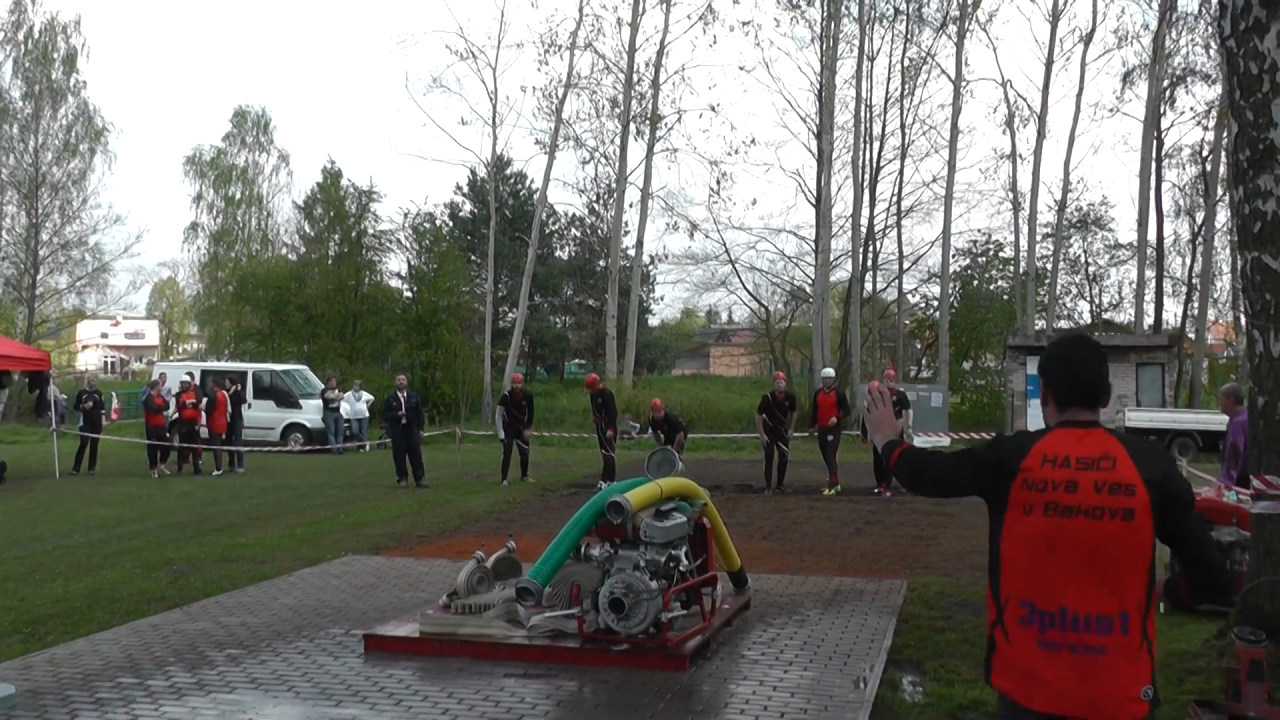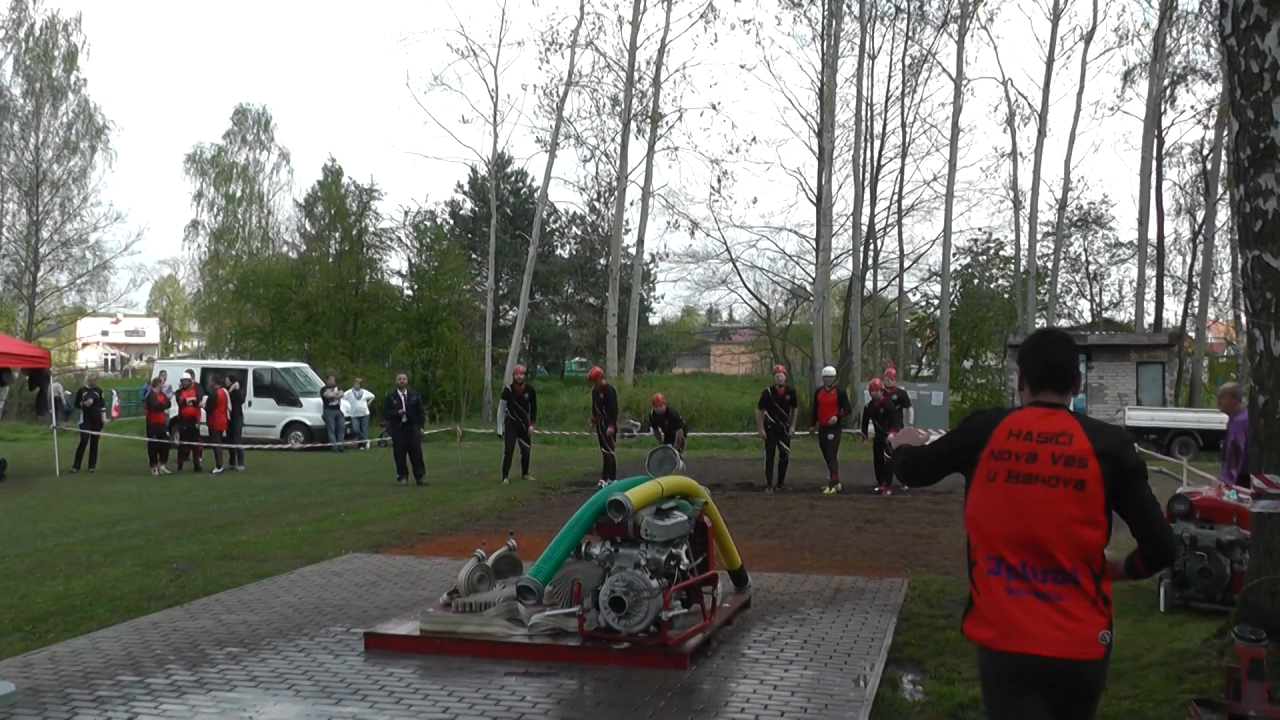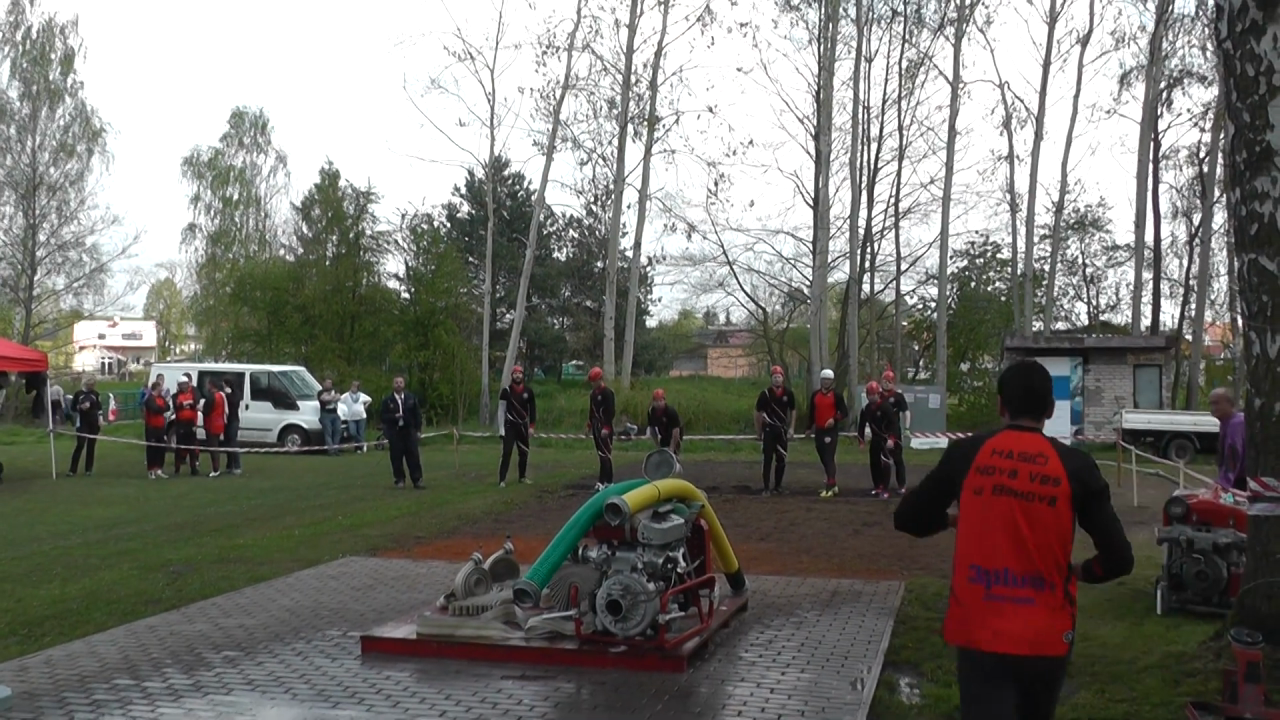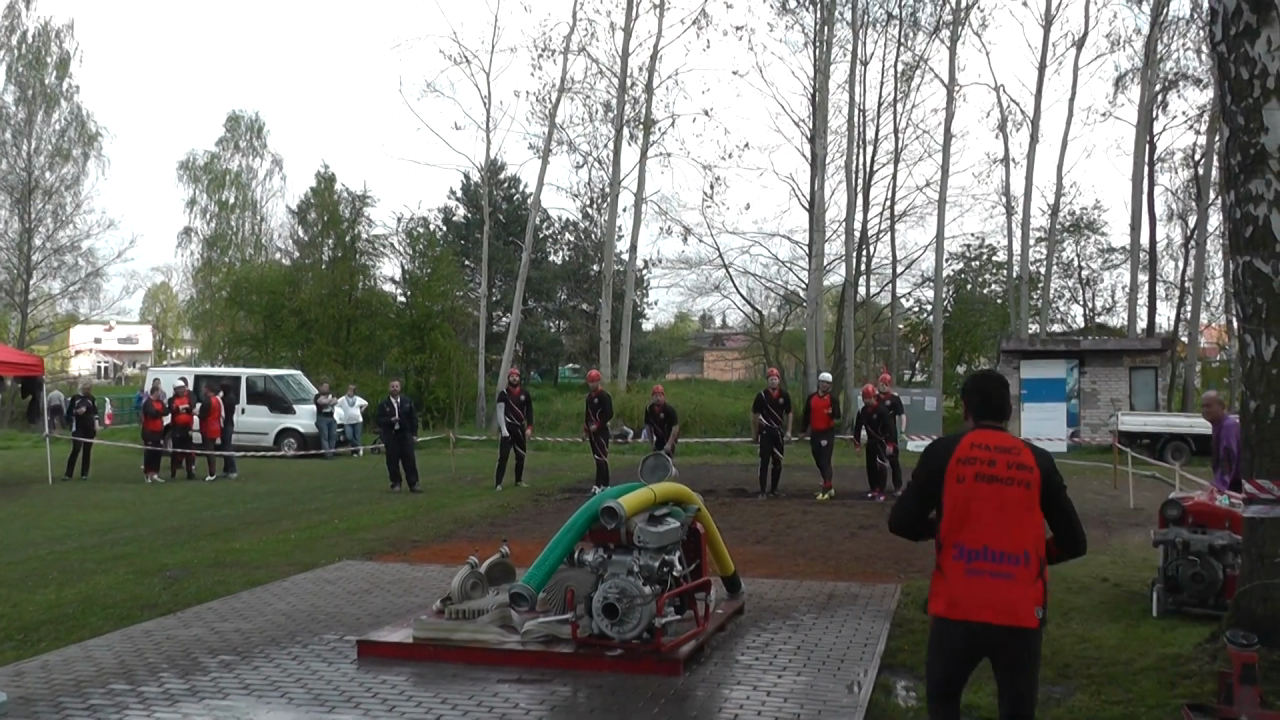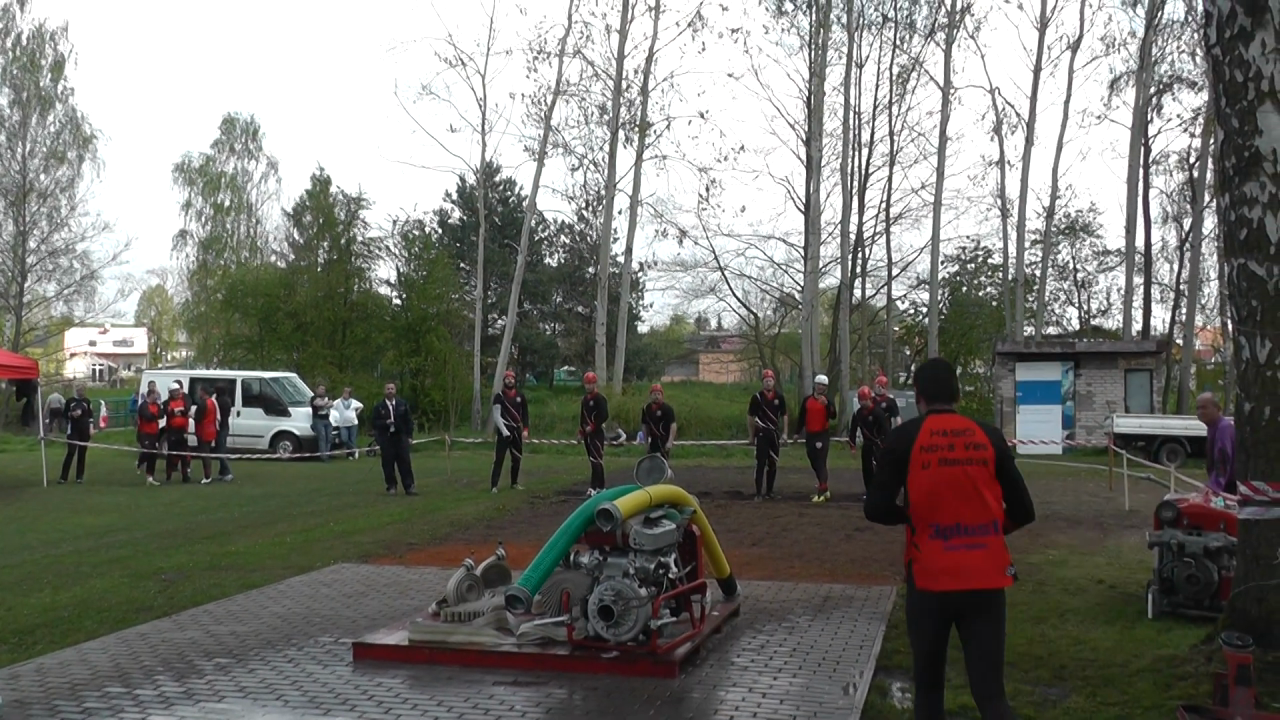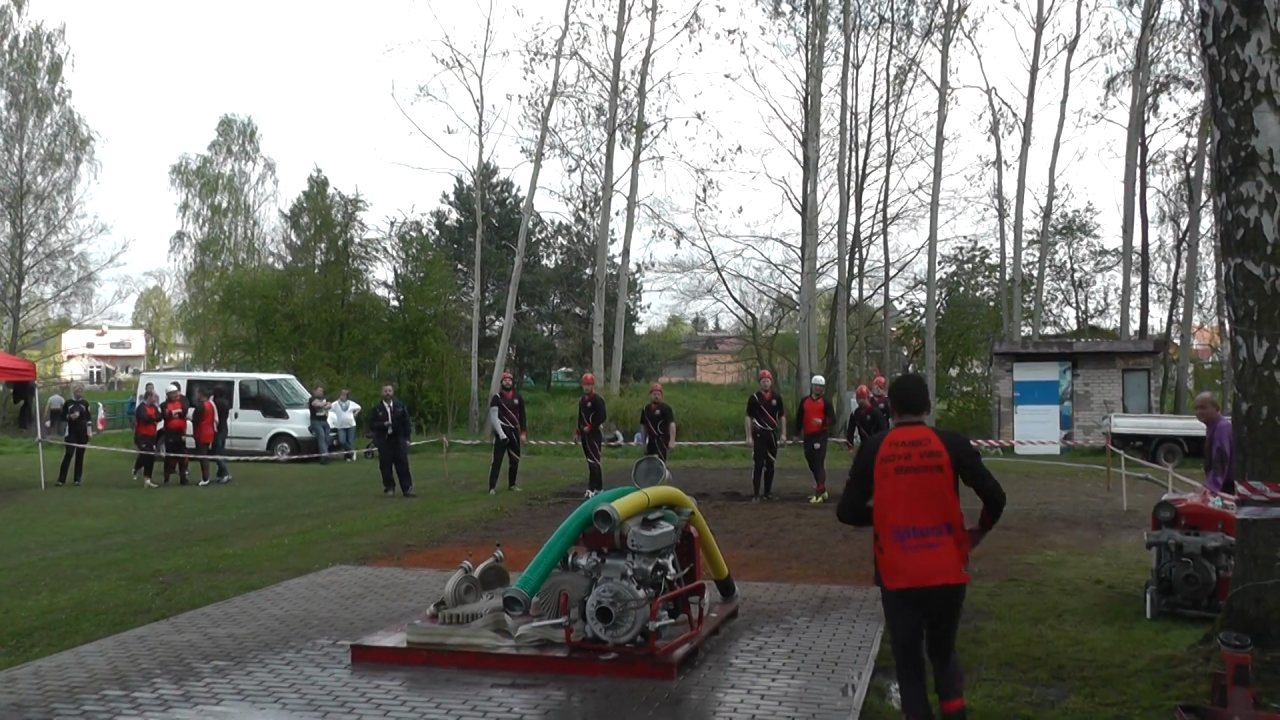
dt=0.2s
person 1, frame 1
left shoulder: (1011, 457)
right shoulder: (1151, 465)
left elbow: (925, 474)
right elbow: (1213, 581)
left wrist: (887, 439)
right wrist: (1163, 590)
left hip: (1031, 687)
person 1, frame 2
left shoulder: (982, 432)
right shoulder: (1108, 443)
left elbow: (912, 469)
right elbow: (1161, 547)
left wrist: (905, 446)
right wrist: (1123, 567)
left hip: (1007, 640)
right hip: (1083, 644)
person 1, frame 3
left shoulder: (966, 455)
right shoulder: (1075, 466)
left elbow: (907, 518)
right elbow: (1119, 559)
left hip: (980, 636)
right hip: (1049, 640)
person 1, frame 4
left shoulder: (945, 451)
right shoulder: (1036, 459)
left elbow: (901, 522)
right elbow: (1074, 542)
left hip: (957, 610)
right hip: (1022, 613)
person 1, frame 5
left shoulder: (905, 437)
right shoulder: (989, 437)
left elbow: (876, 508)
right elbow: (1023, 511)
left hip: (928, 579)
right hip: (986, 579)
left knee: (927, 678)
person 1, frame 6
left shoulder: (874, 449)
right shoulder: (952, 443)
left elbow: (847, 512)
right elbow: (994, 496)
right wrist: (981, 529)
left hip: (898, 575)
right hip: (949, 572)
left knee: (909, 665)
right knee: (942, 652)
